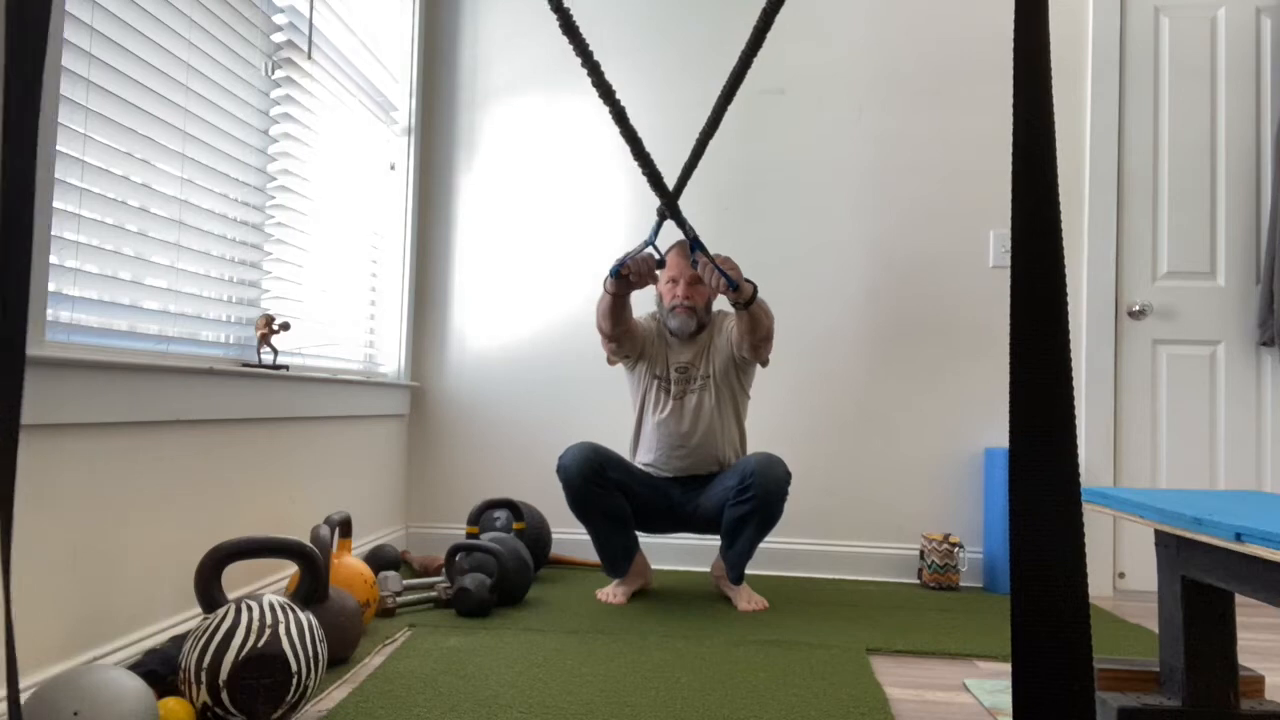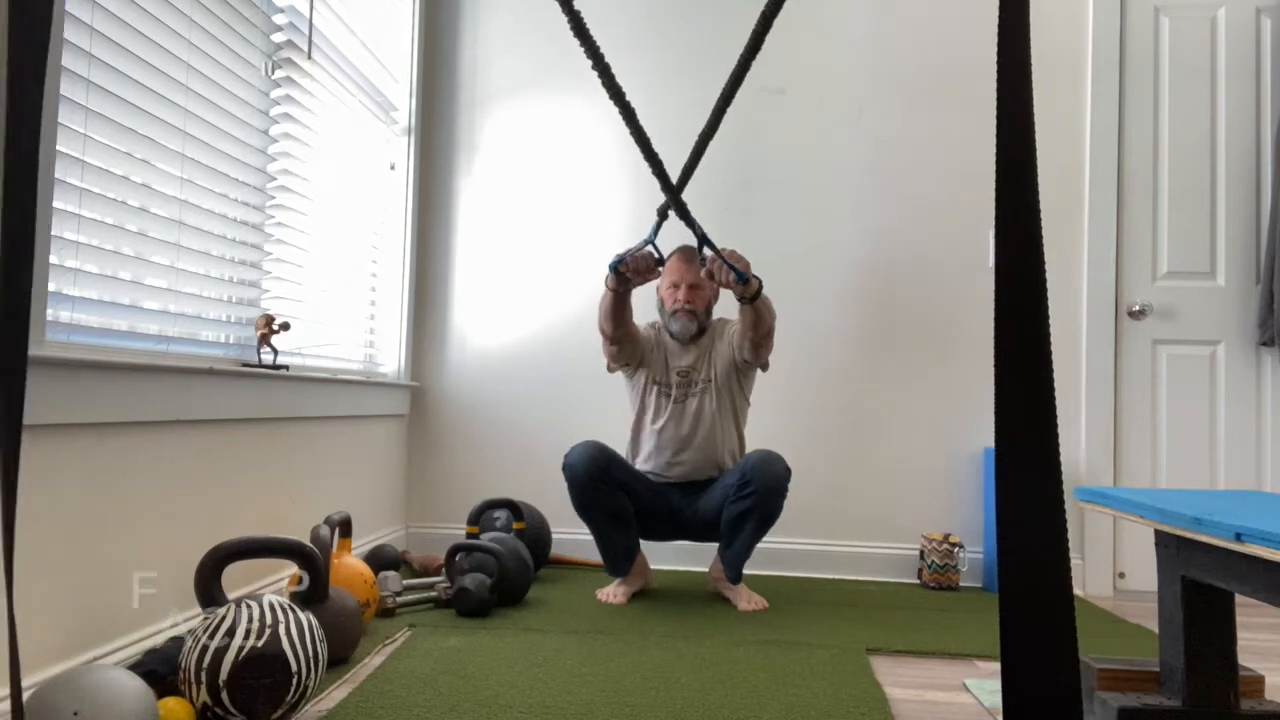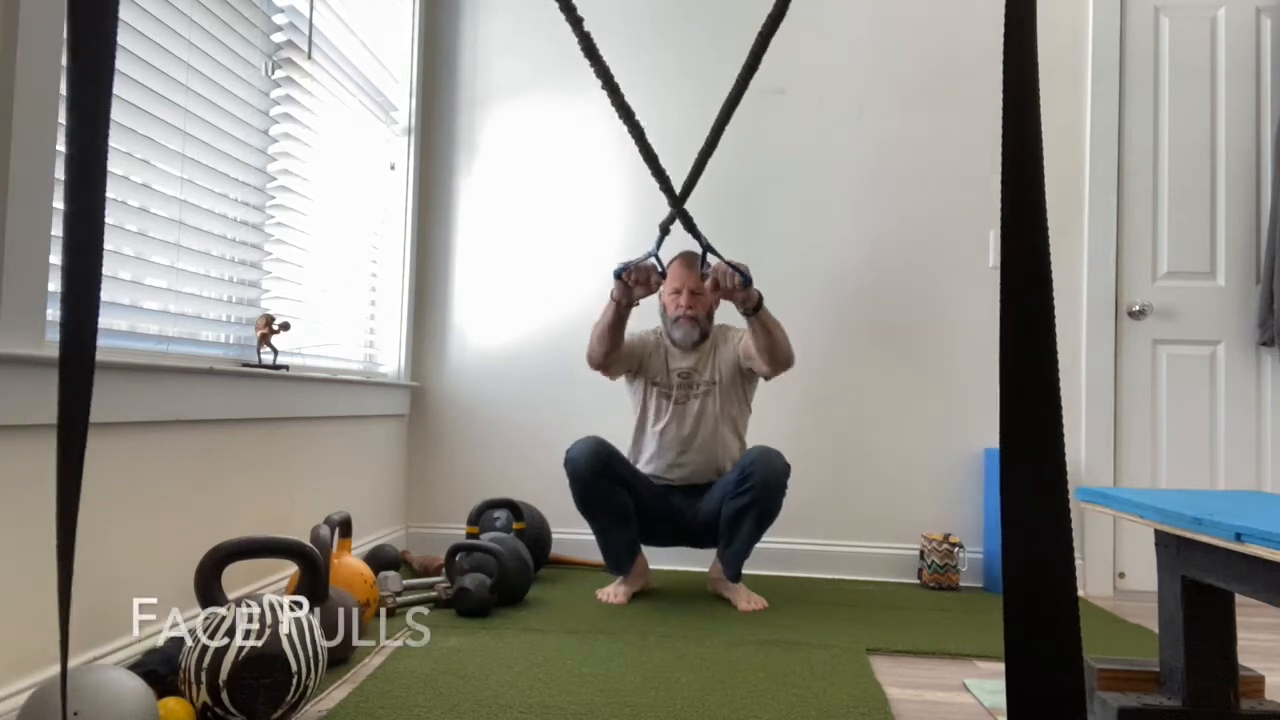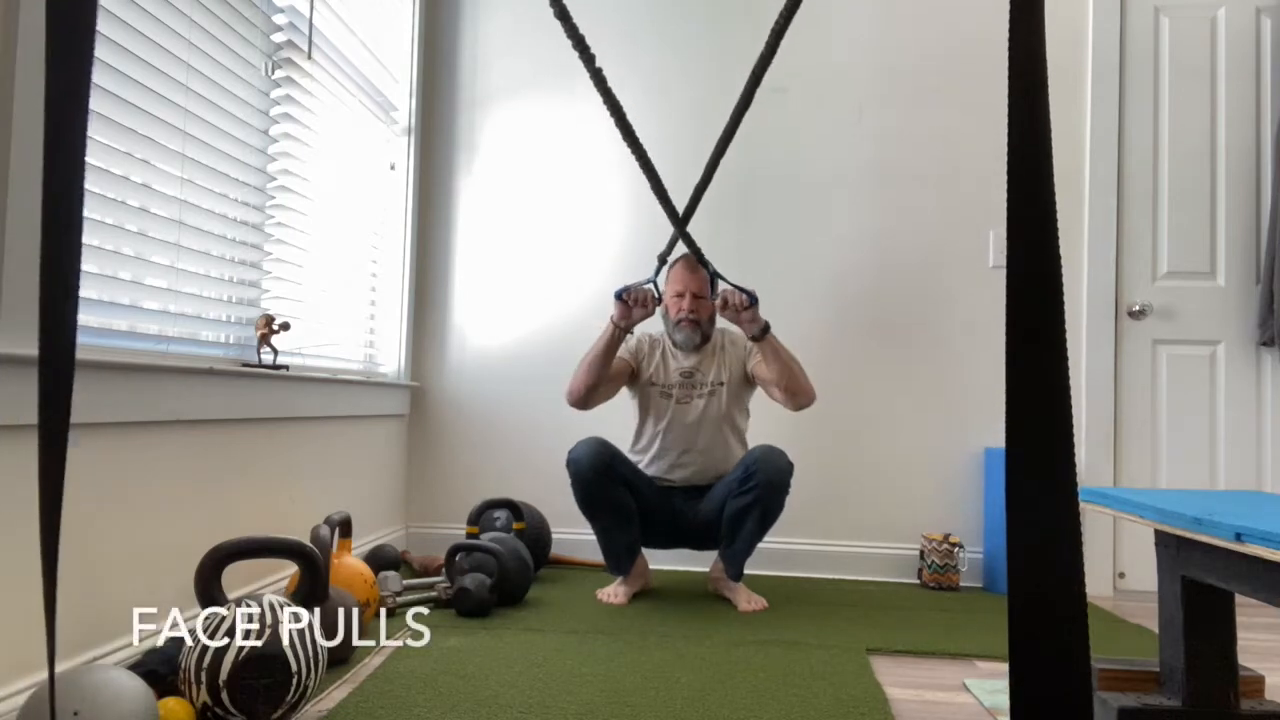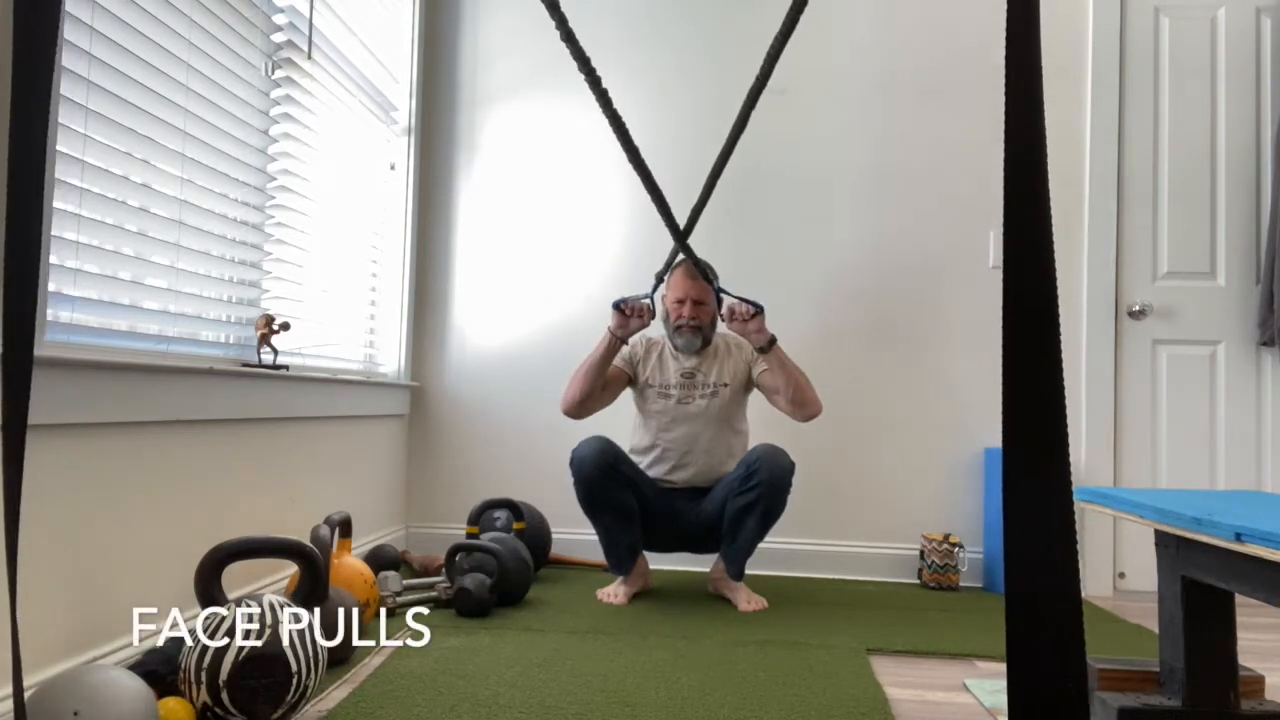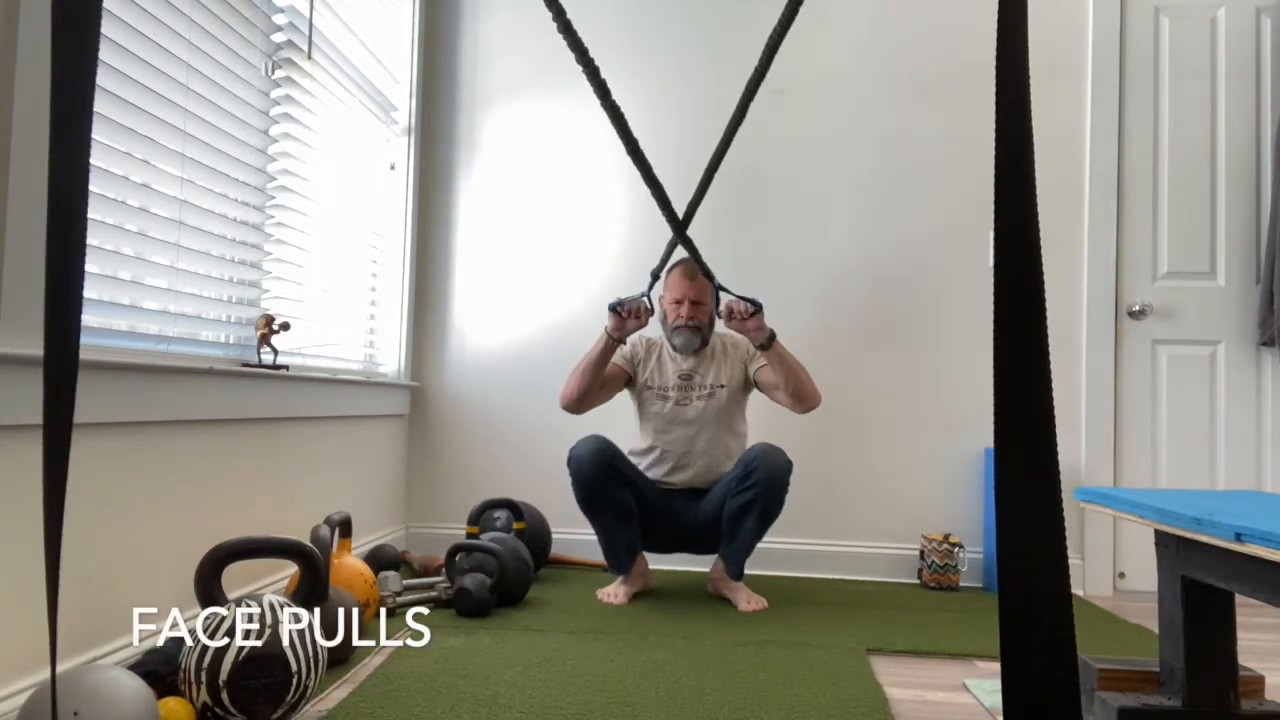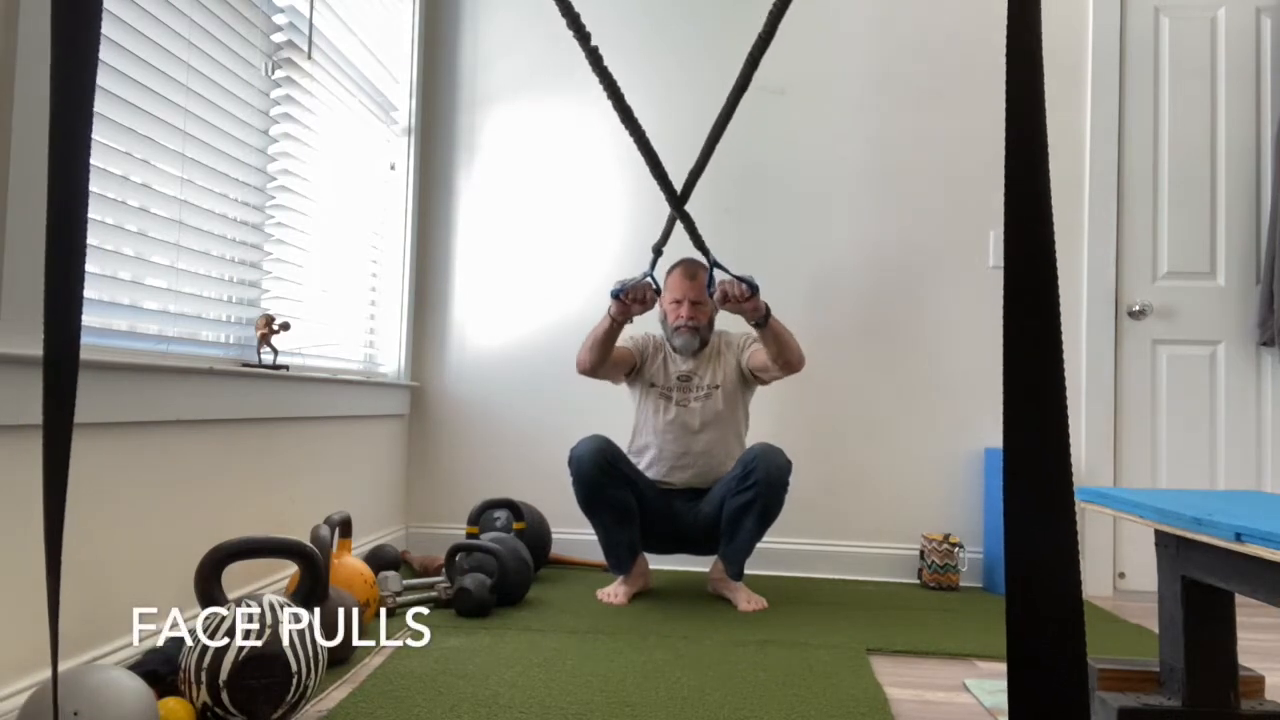
dt=0.4s
person 1, frame 1
left shoulder: (731, 334)
right shoulder: (642, 336)
left elbow: (761, 333)
right elbow: (610, 329)
left wrist: (742, 292)
right wrist: (617, 286)
left hip: (716, 491)
right hip: (649, 490)
left knee: (769, 473)
right knee: (577, 462)
left ankle: (730, 572)
right ankle: (628, 569)
person 1, frame 2
left shoulder: (731, 341)
right shoulder: (641, 344)
left elbow: (761, 331)
right elbow: (612, 330)
left wrist: (749, 289)
right wrist: (618, 285)
left hip: (715, 498)
right hip: (649, 496)
left knee: (768, 468)
right knee: (583, 460)
left ankle: (727, 573)
right ankle: (629, 570)
person 1, frame 3
left shoulder: (734, 347)
right shoulder: (643, 347)
left elbow: (780, 360)
right elbow: (599, 357)
left wrist: (750, 303)
right wrist: (621, 299)
left hip: (714, 503)
right hip: (649, 501)
left knee: (768, 464)
right knee: (584, 455)
left ankle: (727, 573)
right ankle: (629, 569)
person 1, frame 4
left shoulder: (740, 349)
right shoulder: (641, 349)
left elbow: (800, 397)
right elbow: (579, 397)
left wrist: (757, 328)
right wrist: (618, 324)
left hip: (716, 505)
right hip: (650, 502)
left knee: (772, 463)
right knee: (587, 455)
left ankle: (728, 573)
right ankle: (630, 571)
person 1, frame 5
left shoulder: (742, 353)
right shoulder: (640, 352)
left elbow: (807, 409)
right elbow: (573, 406)
left wrist: (763, 340)
right wrist: (615, 336)
left hip: (716, 507)
right hip: (652, 506)
left knee: (773, 462)
right knee: (591, 454)
left ankle: (728, 573)
right ankle: (631, 570)
person 1, frame 6
left shoulder: (740, 353)
right shoulder: (639, 352)
left elbow: (806, 401)
right elbow: (572, 402)
left wrist: (763, 337)
right wrist: (612, 336)
left hip: (715, 509)
right hip: (650, 507)
left knee: (771, 460)
right knee: (588, 453)
left ankle: (728, 573)
right ankle: (630, 571)
person 1, frame 7
left shoulder: (737, 350)
right shoulder: (643, 350)
left elbow: (791, 363)
right elbow: (588, 364)
left wrist: (758, 314)
right wrist: (617, 315)
left hip: (715, 511)
right hip: (651, 507)
left knee: (770, 460)
right knee: (589, 453)
left ankle: (728, 573)
right ankle: (630, 570)
